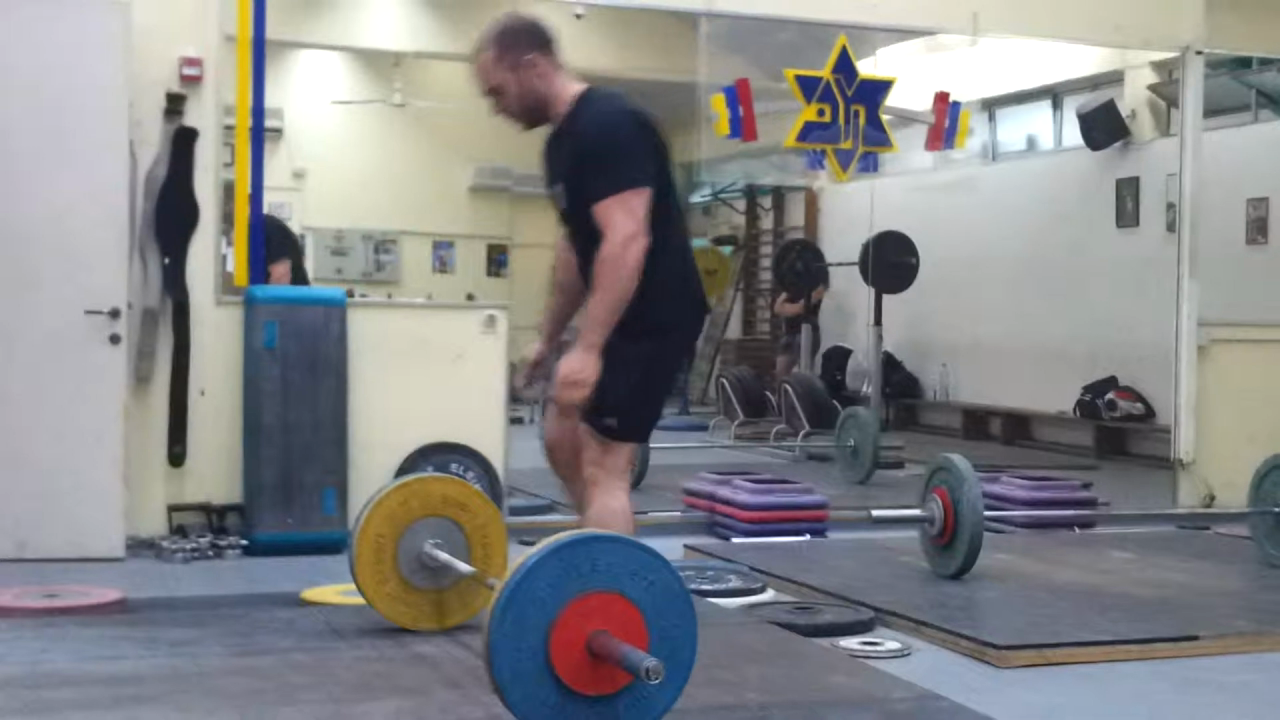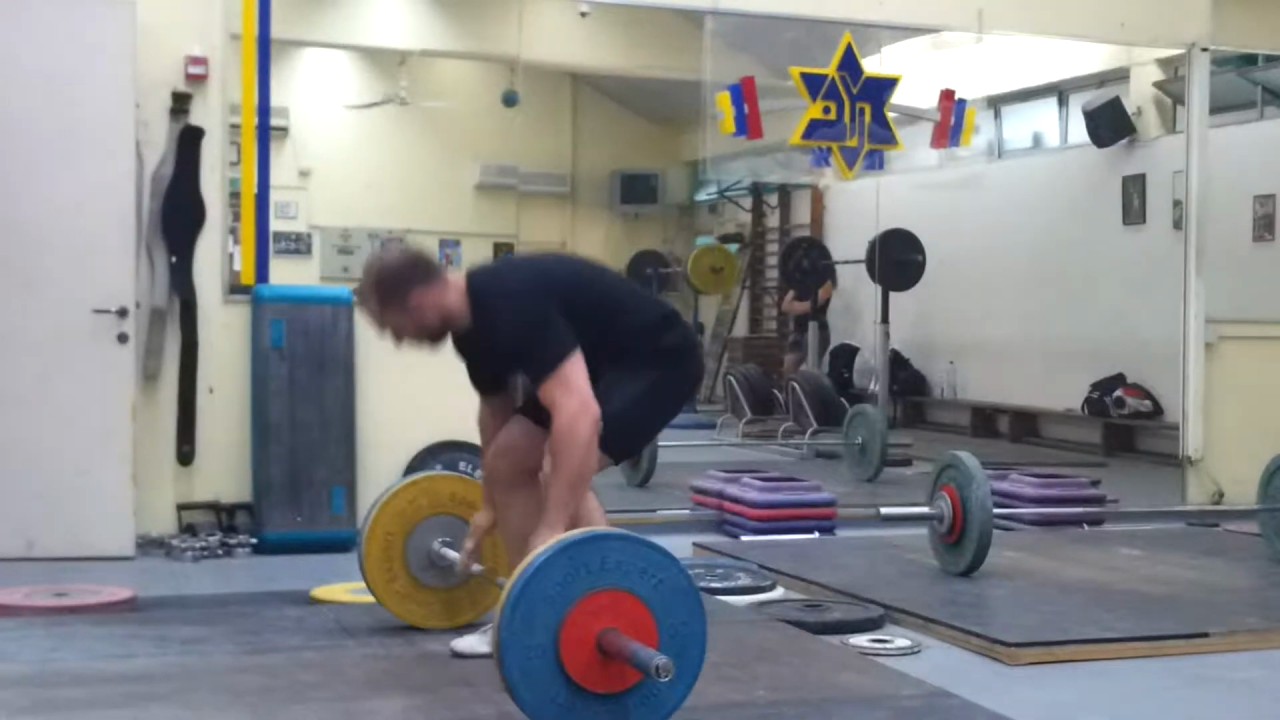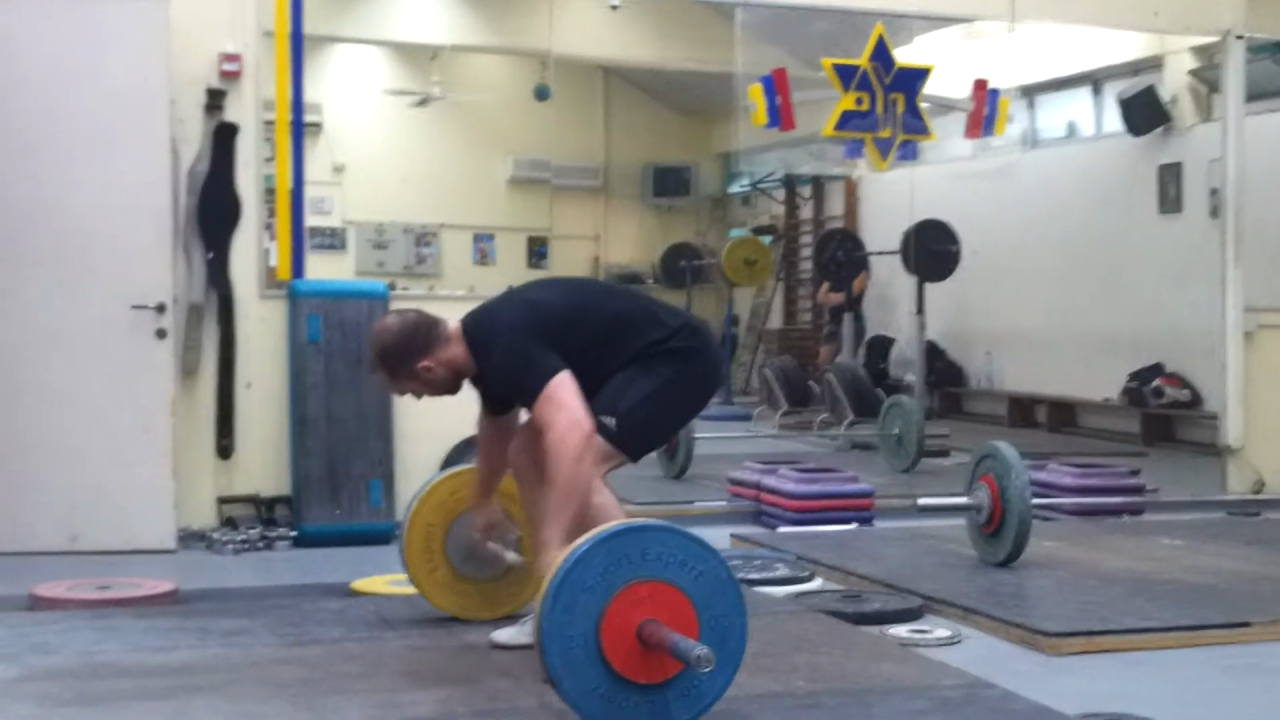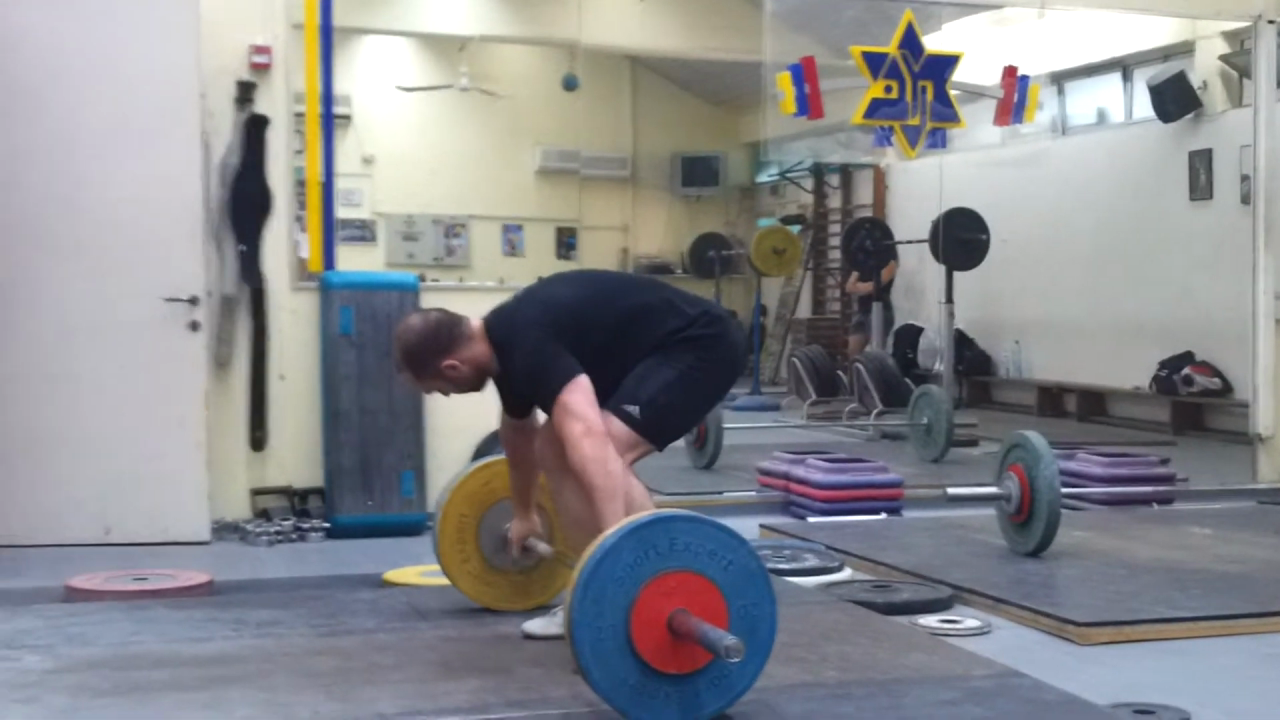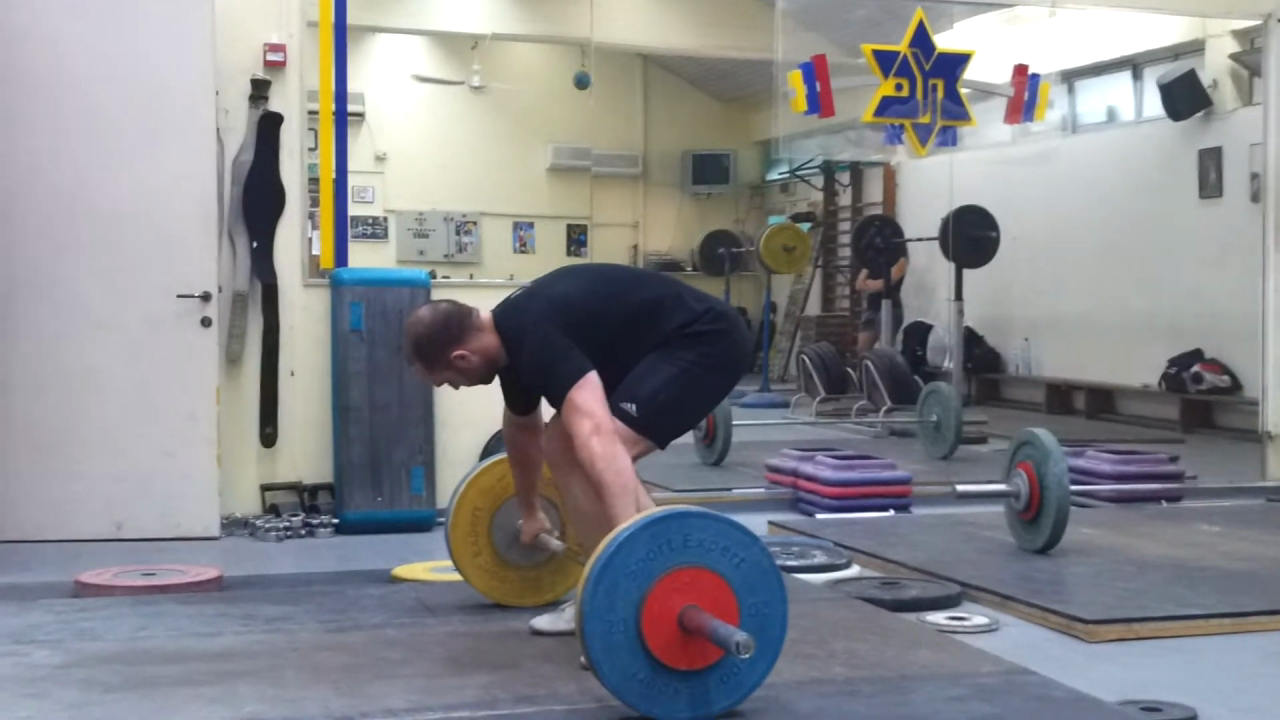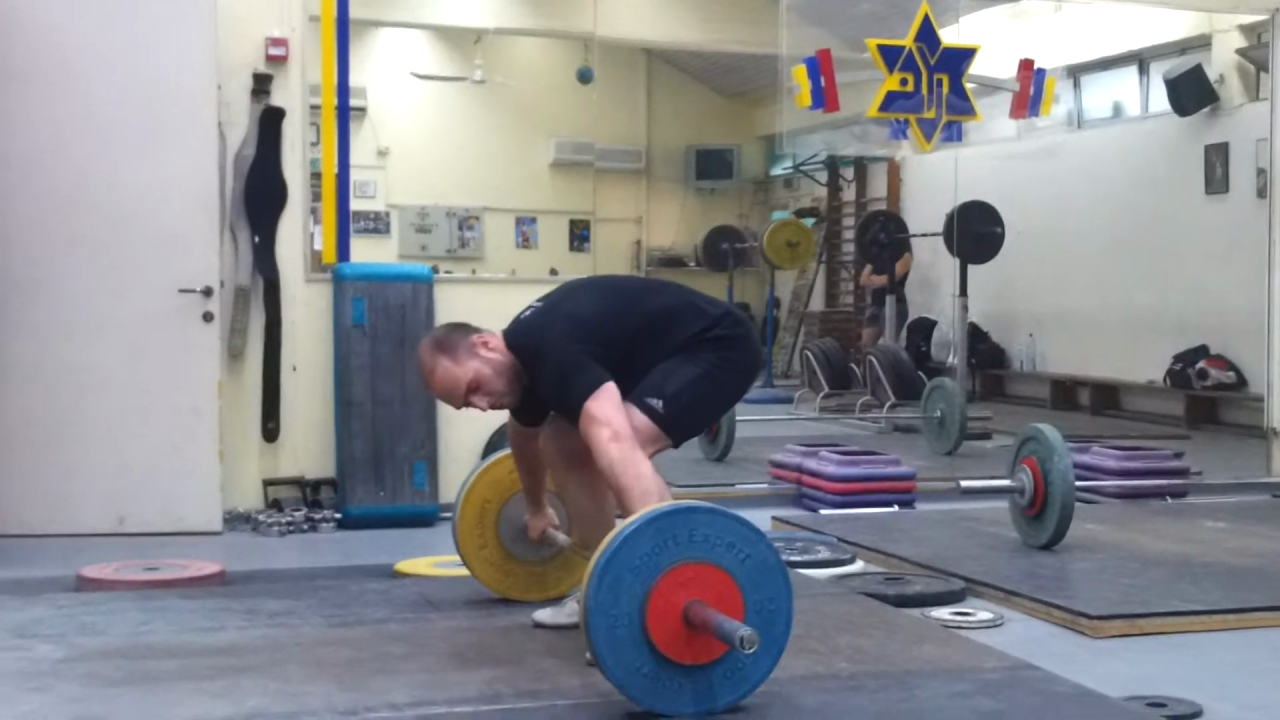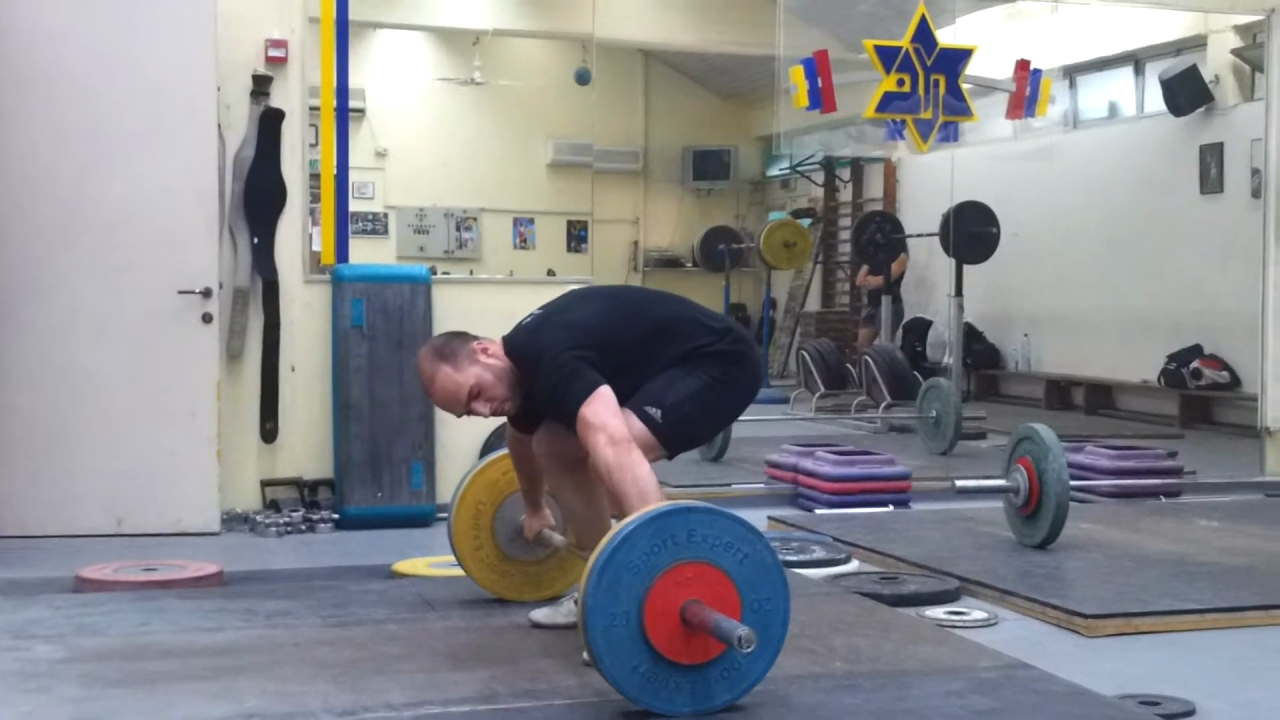
dt=0.4s
person 1, frame 1
left shoulder: (606, 125)
right shoulder: (565, 139)
left elbow: (628, 241)
left wrist: (587, 349)
right wrist: (549, 335)
left hip: (654, 314)
right hip: (615, 313)
left knee: (599, 462)
right knee: (562, 443)
person 1, frame 2
left shoulder: (513, 306)
right shoulder: (471, 323)
left elbow: (579, 414)
right elbow: (498, 410)
left wrist: (550, 532)
right wrist: (490, 504)
left hip: (656, 360)
right hip: (603, 361)
left knee: (565, 471)
right knee: (508, 462)
person 1, frame 3
left shoulder: (507, 344)
right shoulder: (481, 343)
left elbow: (571, 429)
right elbow: (498, 424)
left wrist: (554, 545)
right wrist: (484, 501)
left hip: (678, 358)
right hip: (631, 359)
left knee: (578, 465)
right knee: (525, 453)
person 1, frame 4
left shoulder: (528, 345)
right shoulder: (506, 342)
left elbow: (588, 436)
right elbow: (520, 429)
right wrist: (523, 513)
left hip: (700, 344)
right hip: (653, 349)
left knee: (598, 454)
right knee: (553, 449)
person 1, frame 5
left shoulder: (537, 337)
right shoulder: (513, 335)
left elbow: (596, 435)
right elbow: (522, 427)
right wrist: (530, 512)
left hip: (706, 341)
right hip: (661, 343)
left knee: (592, 446)
right knee: (560, 445)
person 1, frame 6
left shoulder: (555, 352)
right shoulder: (524, 356)
left elbow: (614, 443)
right elbow: (526, 435)
right wrist: (537, 509)
left hip: (719, 346)
left knee: (623, 448)
right knee: (560, 443)
person 1, frame 7
left shoulder: (552, 361)
right shoulder: (523, 364)
left elbow: (614, 446)
right elbow: (523, 437)
right wrist: (534, 509)
left hip: (720, 361)
left knee: (609, 451)
right knee: (552, 446)
